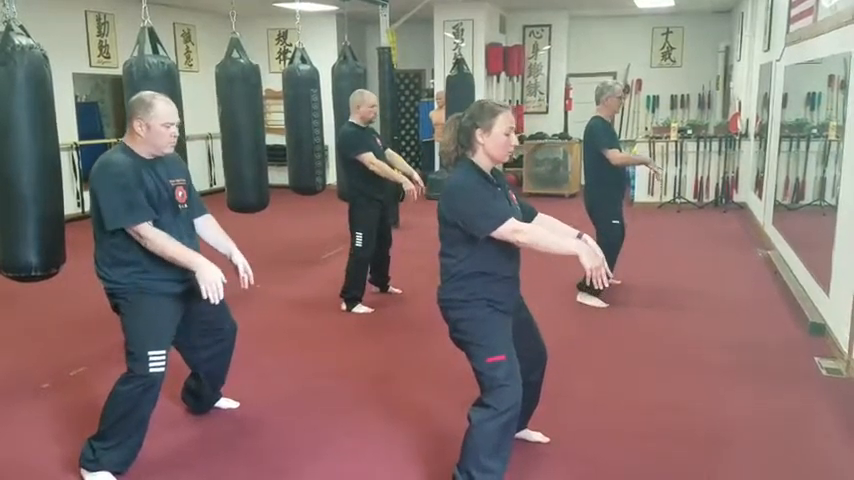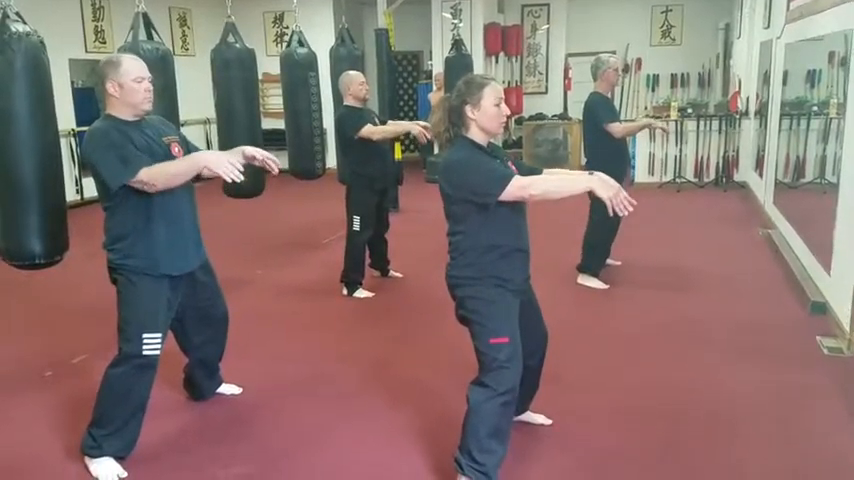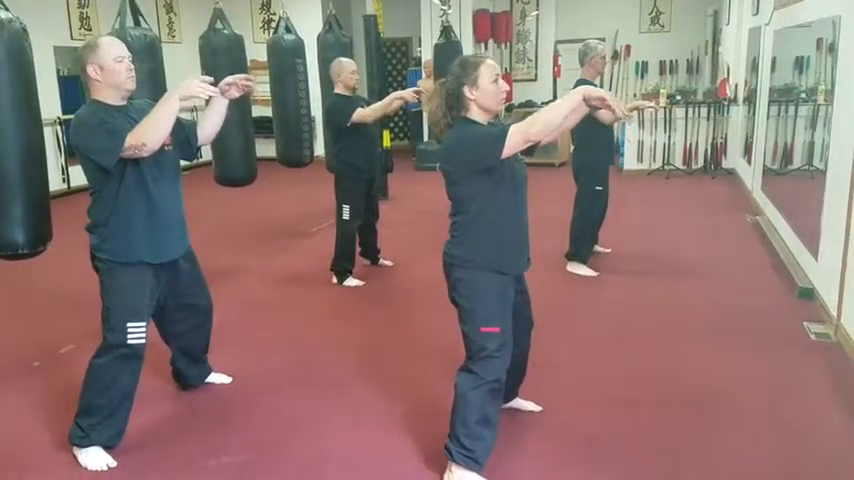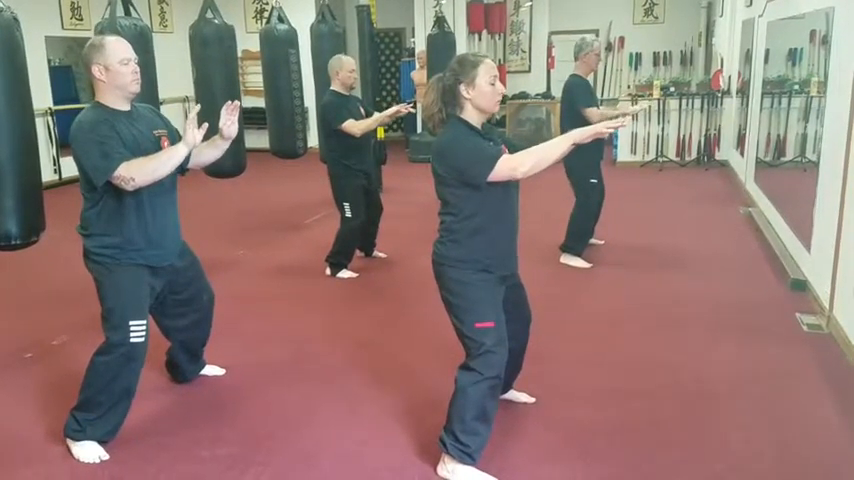
dt=1s
person 1, frame 1
left shoulder: (173, 163)
right shoulder: (114, 169)
left elbow: (200, 216)
right elbow: (144, 233)
left wrist: (233, 252)
right wrist: (200, 264)
left hip: (184, 275)
right hip: (139, 285)
left knee: (220, 331)
right knee: (147, 371)
left ankle: (202, 397)
person 1, frame 2
left shoulder: (160, 125)
right shoulder: (102, 137)
left elbow: (198, 167)
right elbow: (149, 179)
left wrist: (239, 153)
right wrist: (206, 158)
left hip: (188, 255)
right hip: (142, 266)
left knee: (210, 320)
right knee: (138, 354)
left ankle: (204, 382)
person 1, frame 3
left shoulder: (146, 108)
right shoulder: (89, 122)
left elbow: (197, 138)
right elbow: (141, 144)
left wrist: (220, 99)
right wrist: (177, 94)
left hip: (172, 244)
right hip: (125, 255)
left knee: (194, 311)
right knee: (124, 344)
left ankle: (193, 372)
right ankle: (88, 438)
person 1, frame 4
left shoulder: (150, 116)
right shoulder: (90, 127)
left elbow: (190, 162)
right elbow: (129, 177)
left wrist: (224, 138)
right wrist: (184, 144)
left hip: (167, 246)
right hip: (119, 256)
left knee: (197, 304)
right knee: (126, 342)
left ankle: (187, 365)
right ankle: (84, 431)
person 2, frame 1
left shoulder: (493, 179)
right shoulder: (462, 187)
left elbow: (535, 218)
right elbow: (517, 233)
left wrist: (581, 236)
right wrist: (578, 249)
left hip: (503, 295)
right hip: (472, 303)
left knee: (532, 359)
right knee: (503, 391)
left ankle: (513, 426)
person 2, frame 2
left shoulder: (492, 154)
right shoulder: (460, 162)
left elbow: (541, 173)
right elbow: (527, 189)
left wrist: (594, 176)
right wrist: (592, 182)
left hip: (509, 275)
right hip: (481, 282)
left knee: (533, 342)
right knee: (502, 369)
left ankle: (515, 408)
person 2, frame 3
left shoulder: (490, 133)
right shoulder: (463, 140)
left elbow: (546, 133)
right elbow: (531, 132)
left wrist: (586, 102)
right wrist: (581, 92)
left hip: (503, 262)
right hip: (477, 267)
left knee: (518, 333)
right knee: (488, 355)
left ankle: (504, 395)
person 2, frame 4
left shoulder: (487, 134)
right shoulder: (454, 143)
left elbow: (523, 158)
right elbow: (518, 167)
left wrist: (580, 135)
right wrist: (577, 136)
left hip: (495, 260)
right hip: (465, 267)
left knee: (516, 324)
right knee: (487, 351)
left ankle: (498, 387)
person 3, frame 1
left shoulder: (604, 125)
right shoulder: (597, 126)
left elbow: (615, 158)
right elbow: (615, 158)
left wrist: (639, 164)
right wrist: (646, 160)
left hip: (608, 193)
right hip: (600, 195)
left knee: (615, 235)
right knee: (609, 240)
right ankle: (587, 290)
person 3, frame 2
left shoulder: (603, 100)
right shoulder: (596, 102)
right elbow: (617, 131)
right wrist: (648, 122)
left hip: (610, 169)
right hip: (602, 171)
left knee: (612, 216)
right knee: (601, 218)
left ankle: (600, 257)
right ankle: (587, 272)
person 3, frame 3
left shoulder: (589, 87)
right shoulder: (583, 89)
left elbow: (604, 117)
right elbow: (607, 117)
left wrist: (628, 108)
right wrist: (634, 105)
left hip: (596, 157)
right hip: (588, 159)
left knee: (597, 203)
right knee: (587, 204)
left ankle: (589, 243)
right ankle: (575, 259)
person 3, frame 4
left shoulder: (582, 83)
right shoulder: (575, 85)
left elbow: (593, 115)
right elbow: (594, 116)
left wrist: (617, 113)
right wrist: (625, 112)
left hip: (587, 153)
right hip: (579, 154)
left knee: (595, 195)
right knee: (587, 199)
left ankle: (584, 235)
right ankle: (570, 252)
person 4, frame 1
left shoulder: (370, 131)
right shoulder: (349, 134)
left elbow: (390, 154)
right elbow: (372, 164)
left wrist: (412, 173)
right wrist: (403, 181)
left hip: (380, 198)
right hip: (363, 201)
left knee: (383, 243)
right knee: (362, 249)
left ankle: (381, 282)
right ankle: (350, 300)
person 4, frame 2
left shoulder: (367, 112)
right shoulder: (346, 116)
left elbow: (390, 125)
right elbow: (375, 134)
left wrist: (414, 123)
right wrist: (409, 128)
left hip: (379, 181)
right hip: (361, 184)
left knee: (379, 227)
right knee: (359, 232)
left ankle: (381, 266)
right ankle: (351, 284)
person 4, frame 3
left shoulder: (358, 100)
right shoulder: (336, 105)
left elbow: (386, 110)
right elbow: (368, 116)
left wrist: (403, 98)
right wrist: (395, 95)
left hip: (368, 170)
right hip: (350, 173)
left knee: (370, 216)
right knee: (349, 221)
left ankle: (371, 255)
right ankle: (341, 273)
person 4, frame 4
left shoulder: (354, 100)
right shoulder: (330, 104)
left elbow: (375, 120)
right elbow: (356, 129)
left wrist: (393, 113)
right wrist: (385, 114)
left hip: (365, 167)
right hip: (345, 171)
left knee: (374, 209)
right knee: (353, 218)
left ankle: (367, 248)
right ankle: (335, 265)
